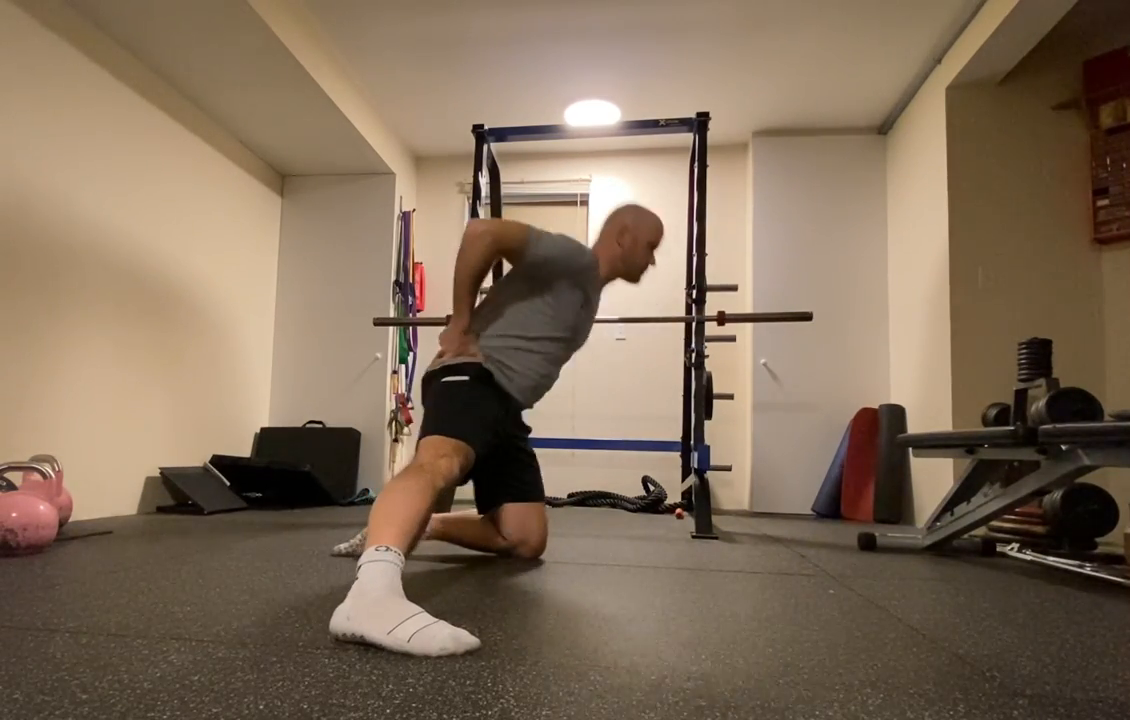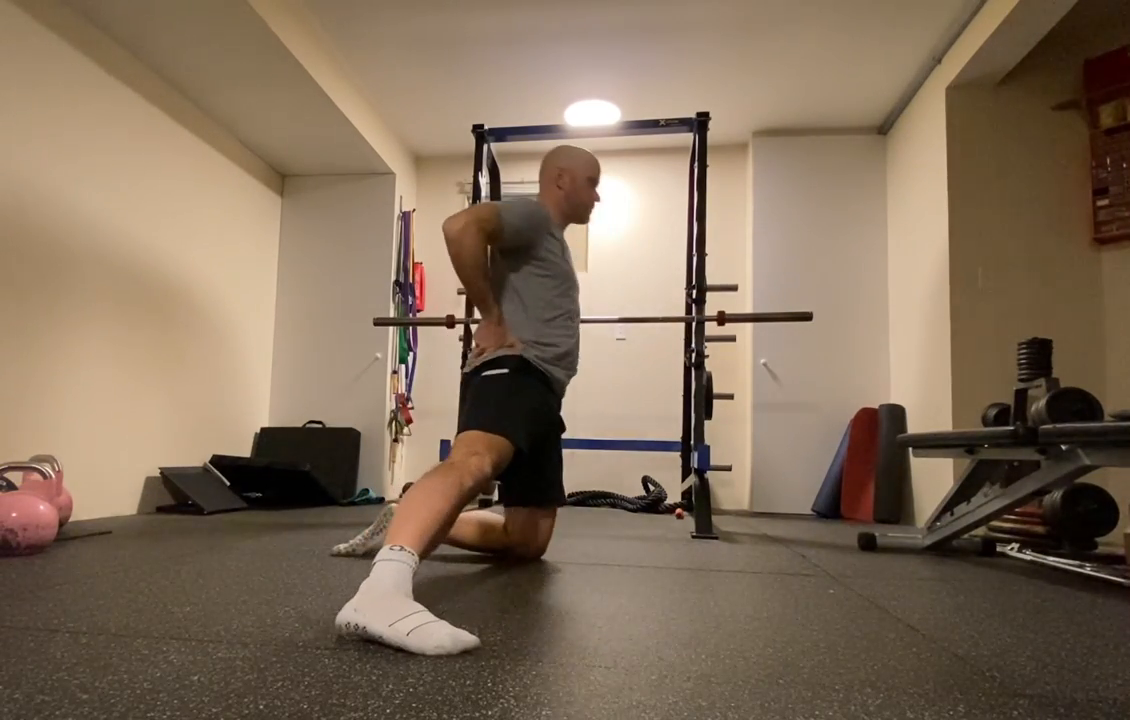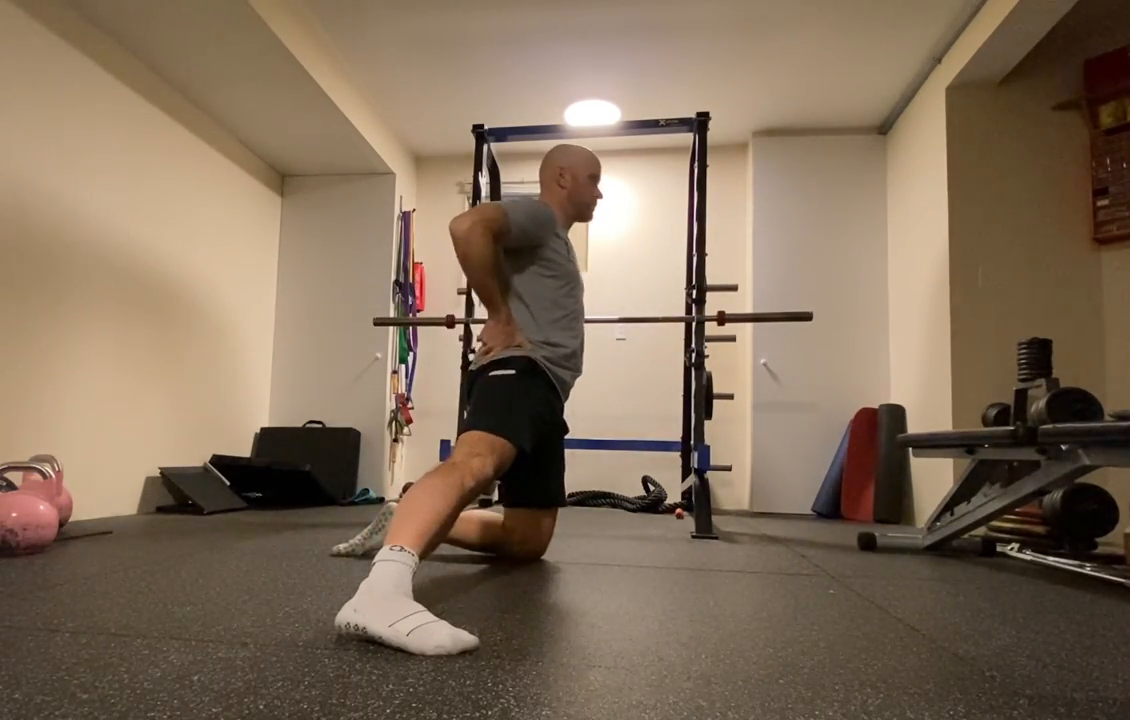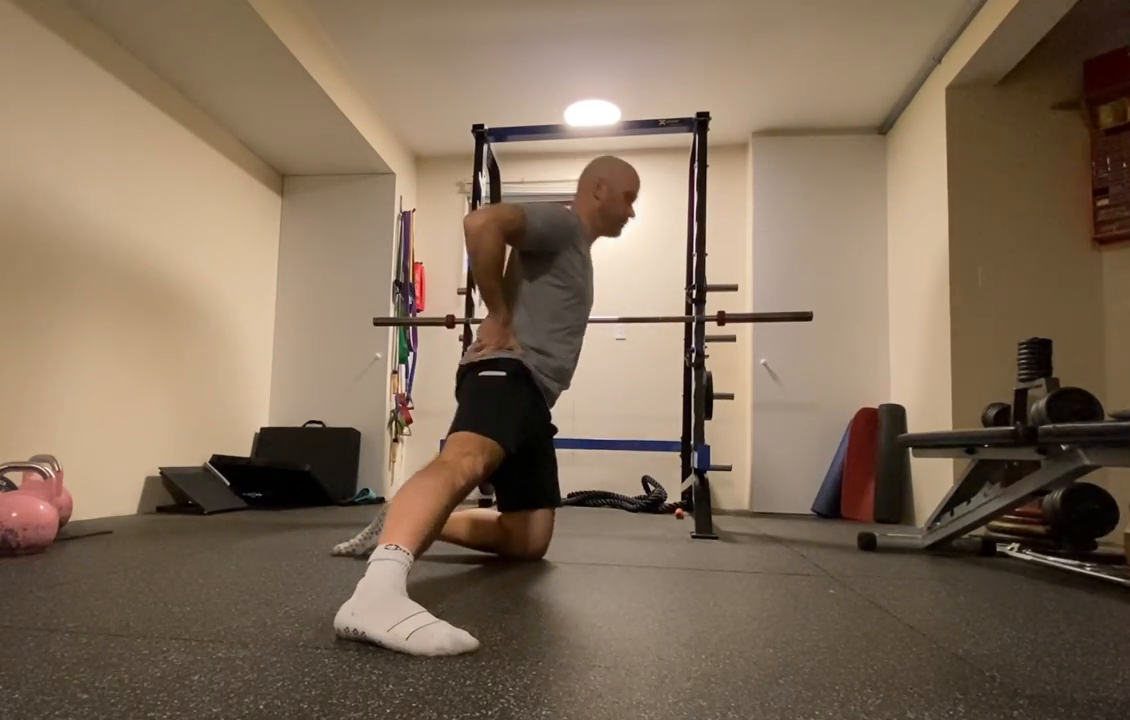
dt=0.4s
person 1, frame 1
left shoulder: (589, 289)
right shoulder: (572, 259)
right elbow: (482, 231)
right wrist: (461, 323)
left hip: (505, 403)
right hip: (473, 380)
left knee: (526, 540)
right knee: (438, 464)
left ankle: (408, 526)
right ankle: (371, 591)
person 1, frame 2
left shoulder: (552, 239)
right shoulder: (532, 218)
right elbow: (460, 226)
right wrist: (491, 319)
left hip: (542, 392)
right hip: (514, 373)
left knee: (528, 542)
right knee: (472, 463)
left ankle: (412, 527)
right ankle: (383, 587)
person 1, frame 3
left shoulder: (554, 239)
right shoulder: (536, 216)
right elbow: (466, 226)
right wrist: (500, 316)
left hip: (545, 393)
right hip: (519, 372)
left knee: (527, 543)
right knee: (474, 464)
left ankle: (403, 525)
right ankle: (382, 588)
person 1, frame 4
left shoulder: (576, 247)
right shoulder: (559, 222)
right elbow: (480, 222)
right wrist: (499, 316)
left hip: (534, 395)
right hip: (509, 373)
left knee: (528, 542)
right knee: (463, 463)
left ankle: (409, 525)
right ankle: (378, 589)
